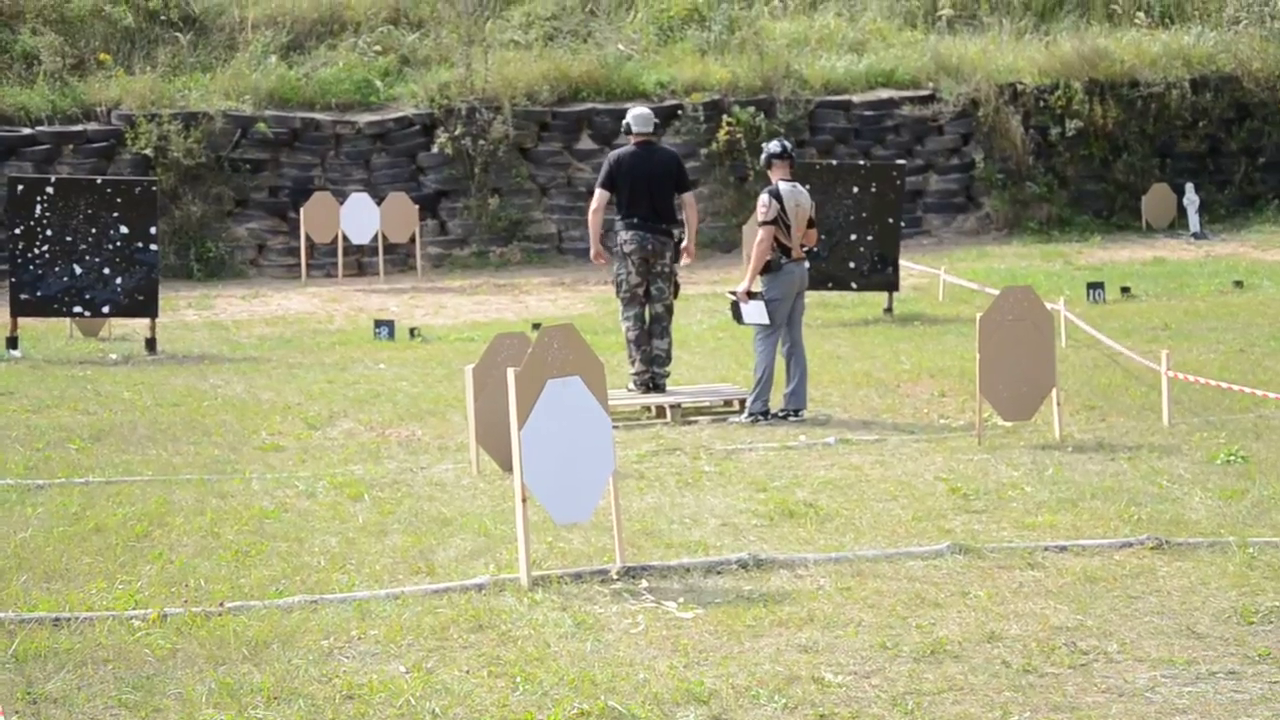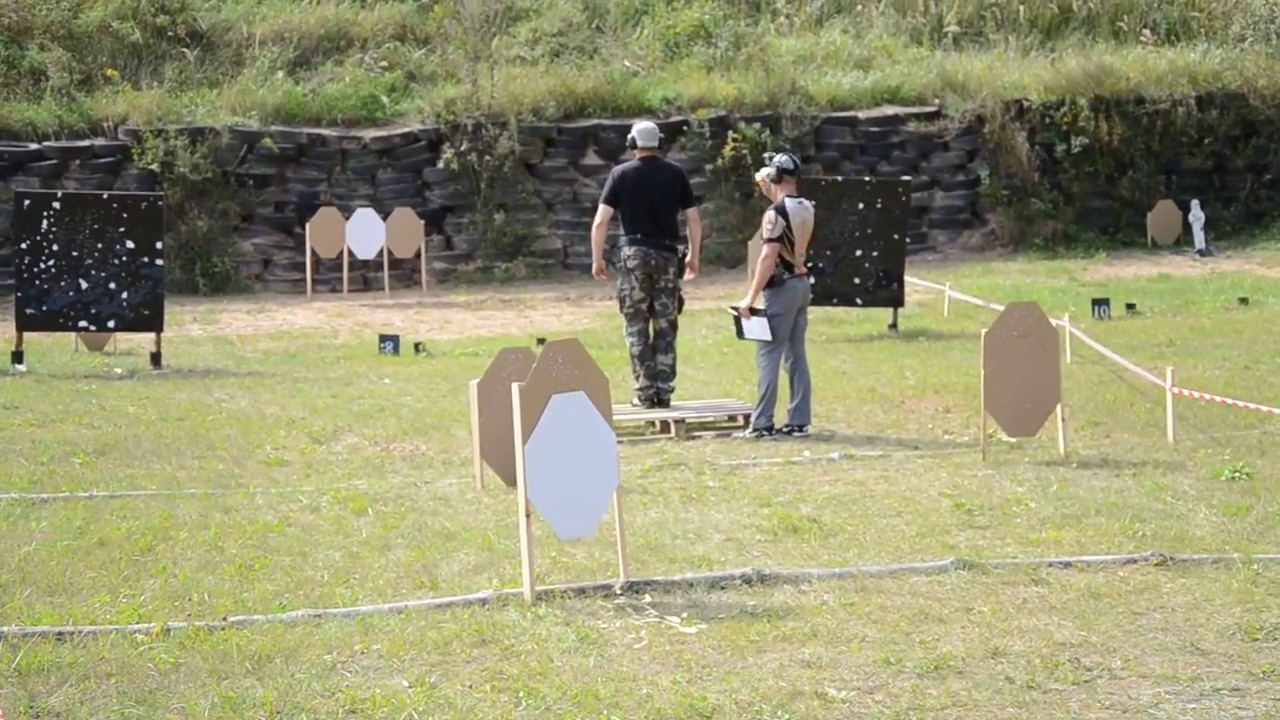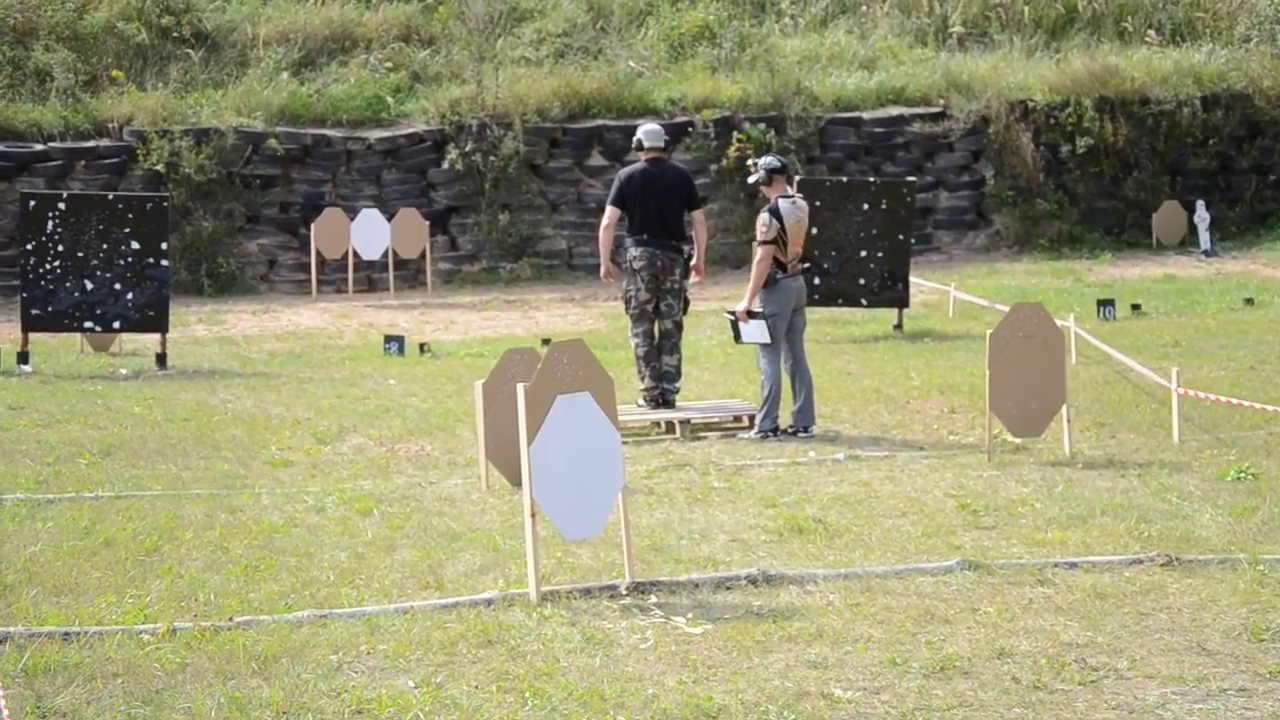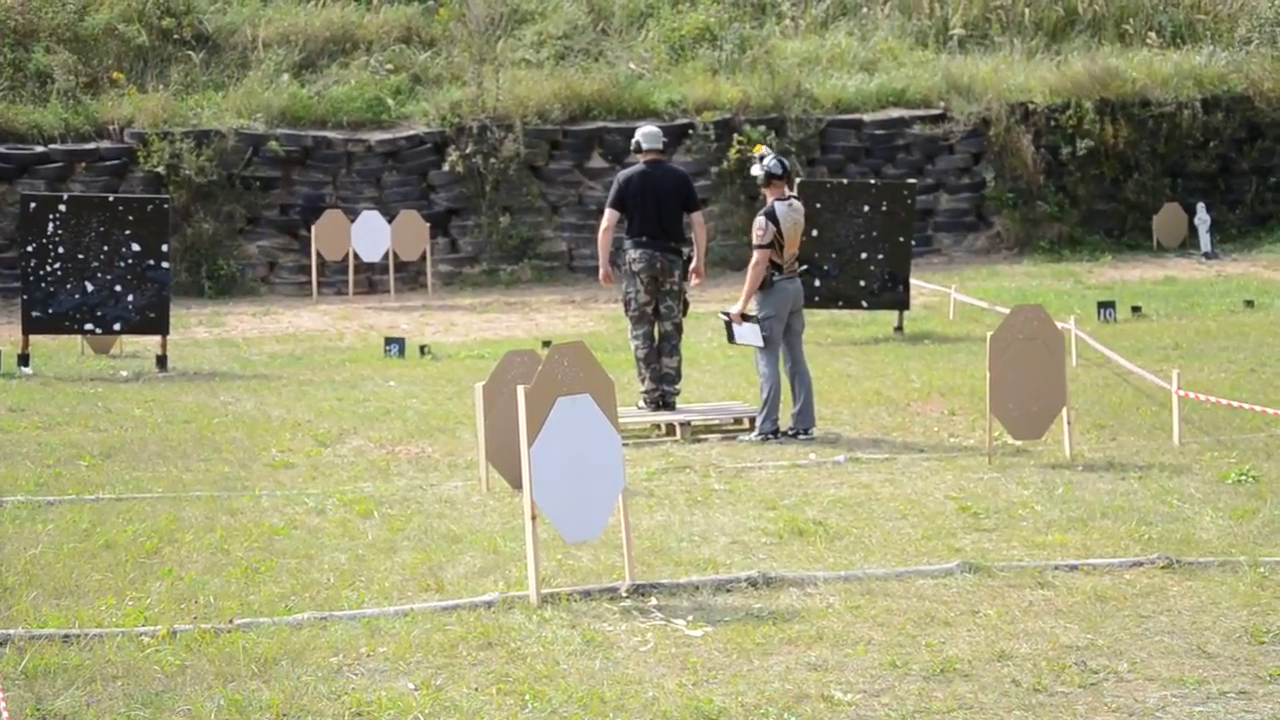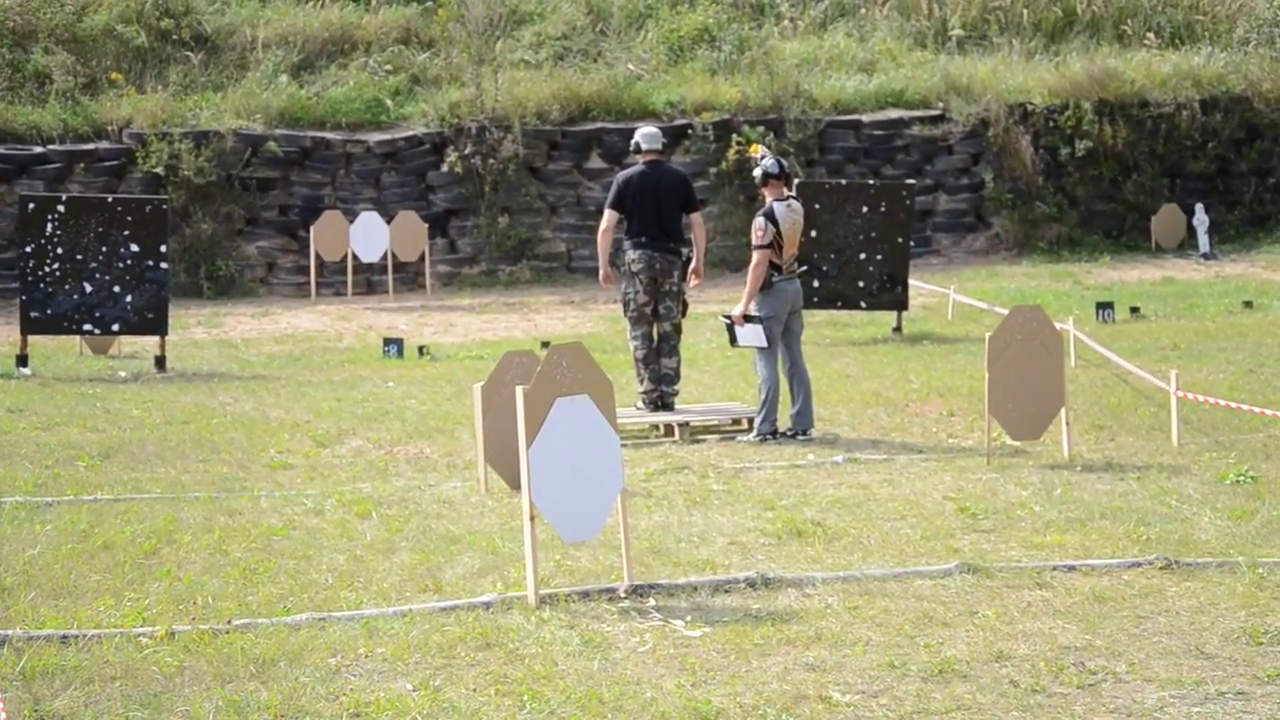
dt=1s
person 1, frame 1
left shoulder: (770, 195)
right shoulder: (804, 196)
left elbow: (764, 240)
left wrist: (748, 280)
left hip: (779, 273)
right hip: (799, 270)
left knee: (766, 339)
right knee: (793, 339)
left ankle: (758, 407)
right ankle: (795, 405)
person 1, frame 2
left shoulder: (776, 212)
right shoulder: (806, 208)
left elbow: (768, 257)
left wrist: (751, 296)
right wrist: (771, 194)
left hip: (782, 288)
right hip: (802, 285)
left knee: (769, 355)
right knee: (796, 355)
left ankle: (762, 423)
right ankle: (799, 421)
person 1, frame 3
left shoulder: (770, 213)
right shoulder: (801, 206)
left elbow: (763, 260)
left wrist: (747, 300)
right wrist: (762, 169)
left hip: (776, 288)
right hip: (797, 283)
left knee: (770, 357)
right knee: (796, 356)
left ankle: (767, 425)
right ankle: (804, 421)
person 1, frame 4
left shoulder: (767, 216)
right shoulder: (797, 207)
left elbow: (759, 263)
right elbow: (786, 193)
left wrist: (742, 302)
right wrist: (772, 159)
left hip: (773, 291)
right hip: (795, 286)
left knee: (768, 360)
right knee: (796, 358)
left ankle: (767, 427)
right ankle: (804, 424)
person 1, frame 5
left shoulder: (765, 217)
right shoulder: (796, 206)
left elbow: (759, 264)
right elbow: (785, 193)
left wrist: (744, 303)
right wrist: (771, 160)
left hip: (772, 291)
right hip: (794, 286)
left knee: (767, 361)
right knee: (794, 359)
left ankle: (766, 428)
right ankle: (802, 424)
person 2, frame 1
left shoulder: (617, 158)
right shoulder: (671, 158)
left elbow: (597, 206)
right elbow: (689, 203)
left wrist: (594, 243)
right wrist: (690, 240)
left hip: (630, 238)
right hip: (663, 239)
left knee: (633, 310)
right knee: (661, 311)
left ankle: (641, 377)
right ankle: (659, 376)
person 2, frame 2
left shoulder: (621, 174)
right shoulder: (676, 174)
left elbow: (600, 221)
right elbow: (694, 219)
left wrist: (597, 258)
right wrist: (693, 255)
left hip: (634, 254)
right hip: (667, 254)
left knee: (637, 326)
right knee: (666, 326)
left ankle: (645, 392)
right ankle: (664, 391)
person 2, frame 3
left shoulder: (627, 176)
right shoulder: (681, 176)
left elbow: (608, 223)
right elbow: (699, 221)
left wrist: (605, 261)
right wrist: (699, 258)
left hip: (640, 255)
right hip: (673, 255)
left knee: (642, 326)
right knee: (671, 327)
left ankle: (651, 392)
right ankle: (669, 392)
person 2, frame 4
left shoulder: (626, 178)
right shoulder: (680, 178)
left elbow: (607, 225)
right elbow: (699, 223)
left wrist: (603, 264)
right wrist: (699, 260)
left hip: (639, 257)
right hip: (672, 257)
left knee: (642, 328)
right knee: (671, 329)
left ankle: (651, 394)
right ankle: (669, 394)
person 2, frame 5
left shoulder: (625, 179)
right shoulder: (679, 178)
left elbow: (606, 226)
right elbow: (698, 224)
left wrist: (603, 265)
right wrist: (698, 260)
left hip: (637, 257)
right hip: (670, 258)
left knee: (640, 329)
right knee: (669, 330)
left ankle: (649, 394)
right ankle: (667, 395)
